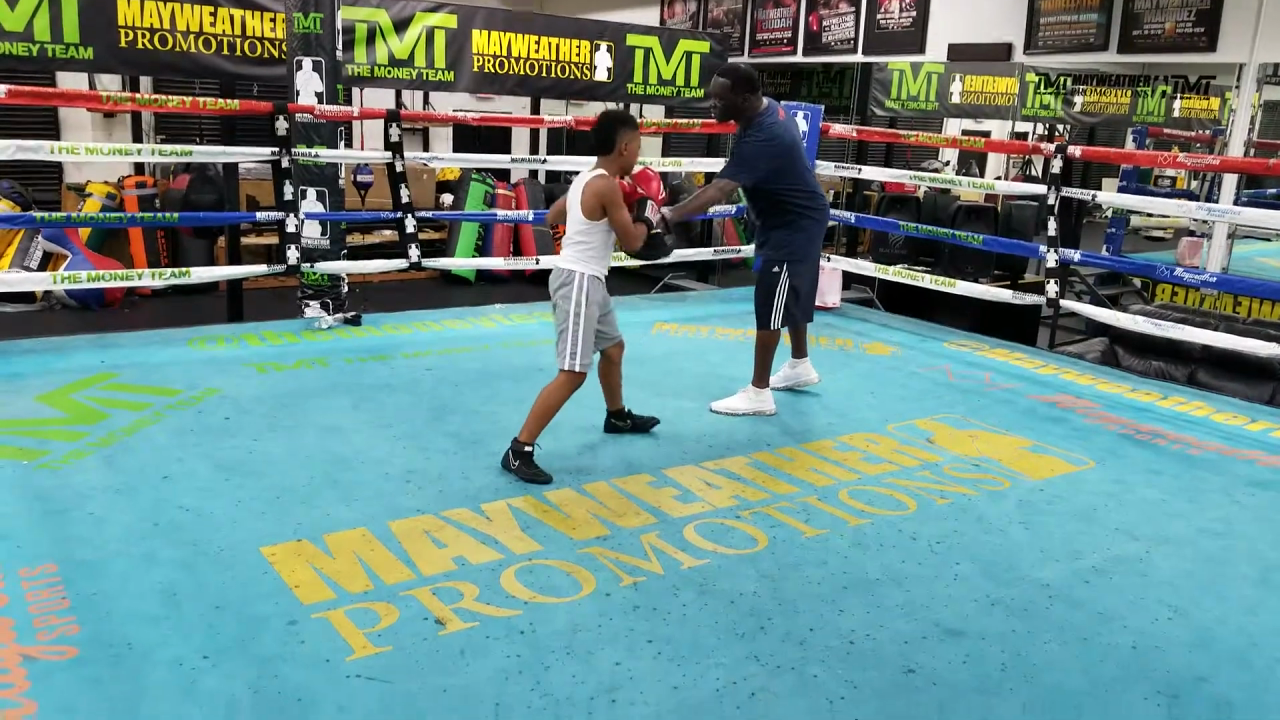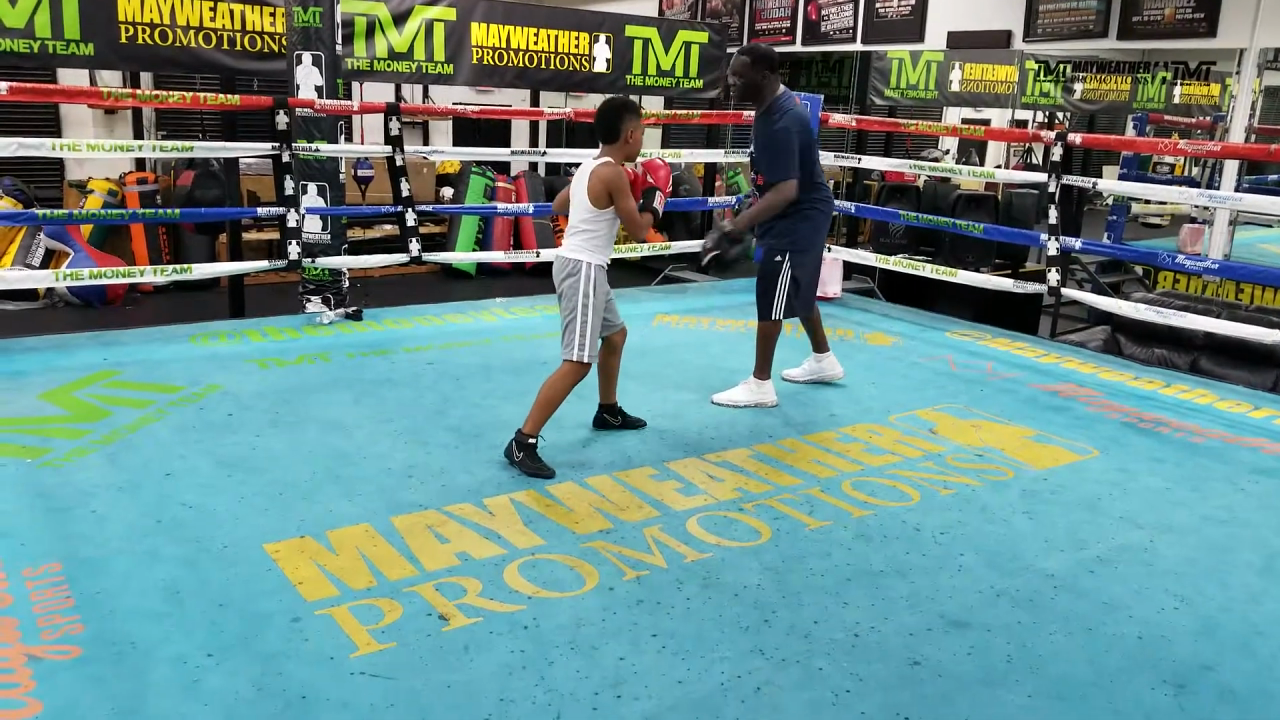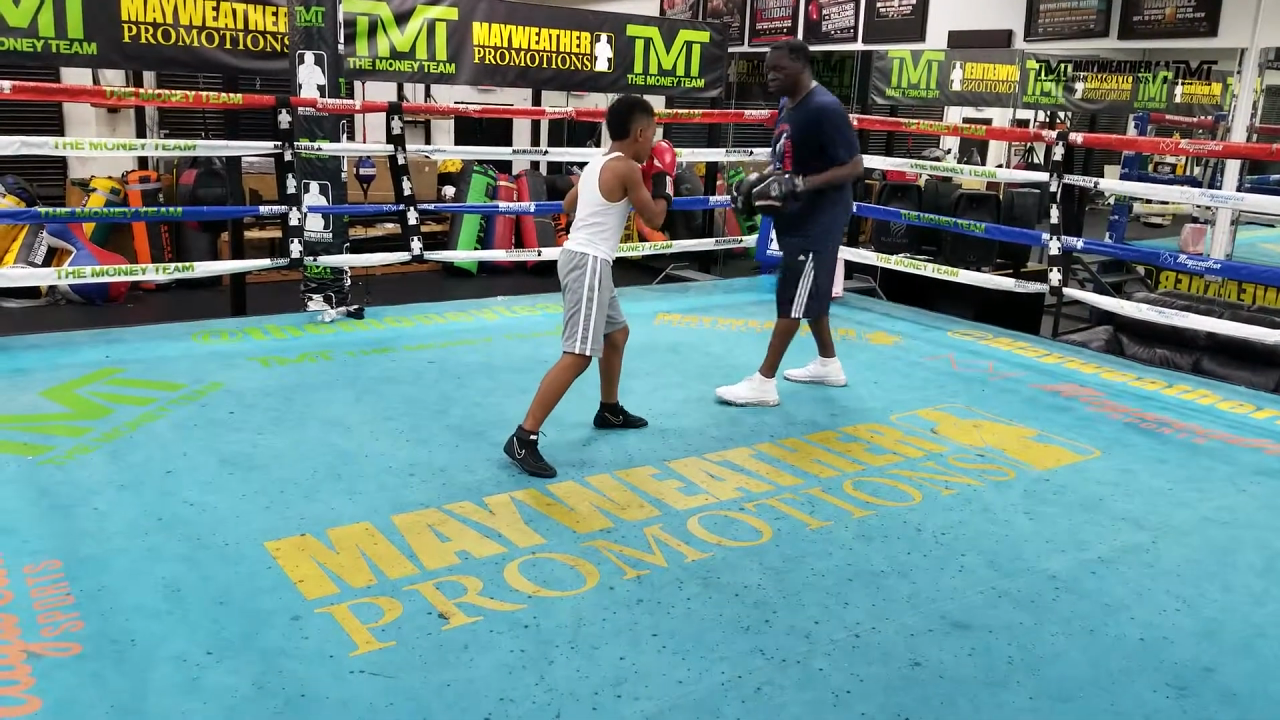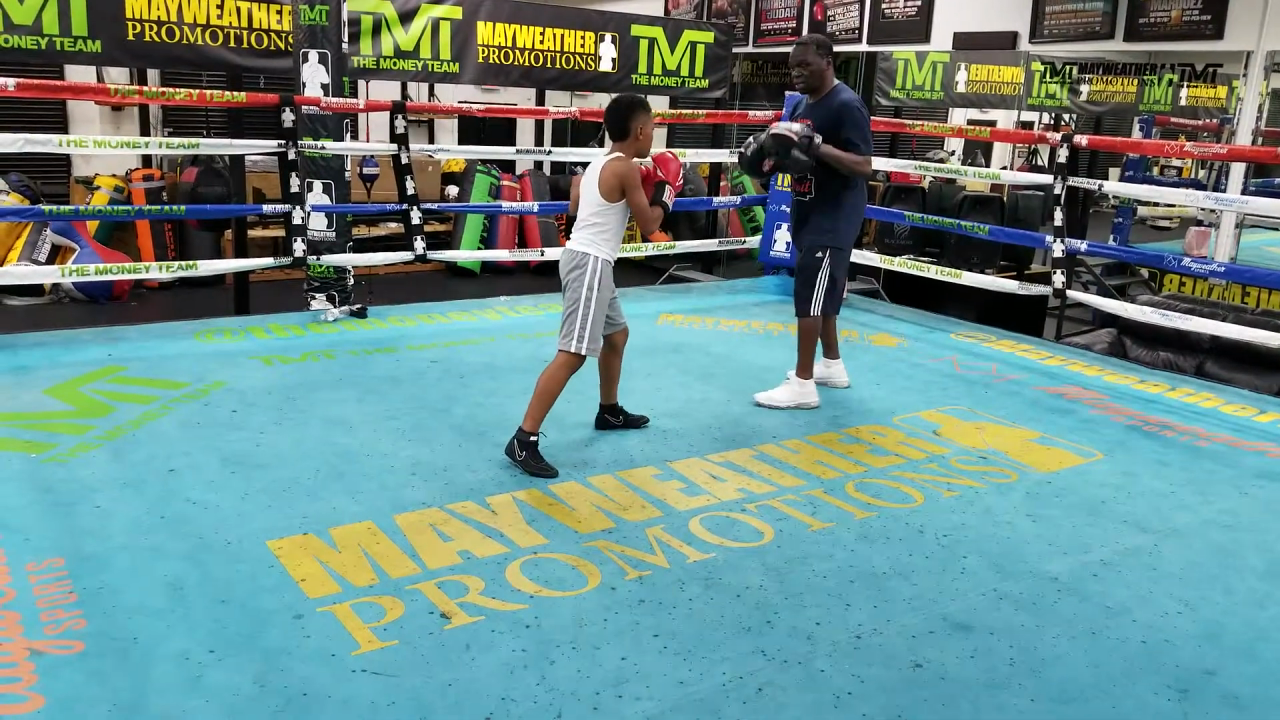
dt=0.3s
person 1, frame 1
left shoulder: (584, 180)
right shoulder: (606, 186)
left elbow: (552, 217)
right elbow: (633, 243)
right wrist: (648, 207)
left hip: (587, 280)
right hip: (578, 281)
left knee: (613, 349)
right knee: (573, 373)
left ankle: (618, 416)
right ankle: (519, 451)
person 1, frame 2
left shoulder: (588, 167)
right shoulder: (613, 174)
left elbow: (558, 207)
right elbow: (638, 231)
right wrist: (655, 194)
left hip: (583, 266)
right hip: (583, 269)
left knee: (615, 335)
right knee: (577, 362)
left ankle: (608, 412)
right ankle: (522, 443)
person 1, frame 3
left shoulder: (597, 165)
right shoulder: (626, 168)
left elbow: (568, 205)
right elbow: (655, 219)
right wrist: (664, 178)
left hip: (586, 259)
right hip: (589, 263)
left knee: (617, 334)
right knee: (578, 355)
left ankle: (609, 410)
right ankle: (523, 439)
person 1, frame 4
left shoulder: (600, 164)
right shoulder: (626, 168)
left elbow: (573, 205)
right elbow: (648, 226)
right wrist: (666, 186)
left hip: (590, 261)
right hip: (590, 263)
left knee: (617, 335)
right knee: (572, 354)
left ankle: (610, 412)
right ankle: (524, 441)
person 2, frame 1
left shoulder: (762, 137)
right shoulder: (768, 109)
left elbow: (718, 191)
left wrist: (667, 217)
left hip: (795, 224)
right hip: (793, 217)
left knee: (770, 303)
right knee: (788, 296)
left ankle: (758, 393)
right ankle: (800, 366)
person 2, frame 2
left shoulder: (782, 121)
right shoulder: (771, 107)
left elbow: (785, 192)
left wrist: (733, 226)
right wrist: (748, 216)
left hip: (800, 217)
right hip: (797, 217)
left knee: (771, 296)
right knee: (797, 290)
left ankle: (760, 385)
right ankle: (823, 360)
person 2, frame 3
left shoulder: (824, 109)
right shoulder: (789, 107)
left elbow: (854, 166)
left wrist: (802, 185)
right wrist: (765, 178)
left hip: (820, 216)
right hip: (802, 215)
left knee: (792, 297)
right knee: (809, 291)
left ankle: (764, 382)
right ankle: (828, 364)
person 2, frame 4
left shoulder: (847, 104)
right shoulder: (802, 105)
left elbow: (864, 167)
left wrist: (816, 145)
right wrist: (774, 156)
left hip: (835, 214)
right hip: (809, 211)
left knee: (810, 296)
right knee: (819, 293)
left ankle: (803, 384)
right ankle: (832, 365)
